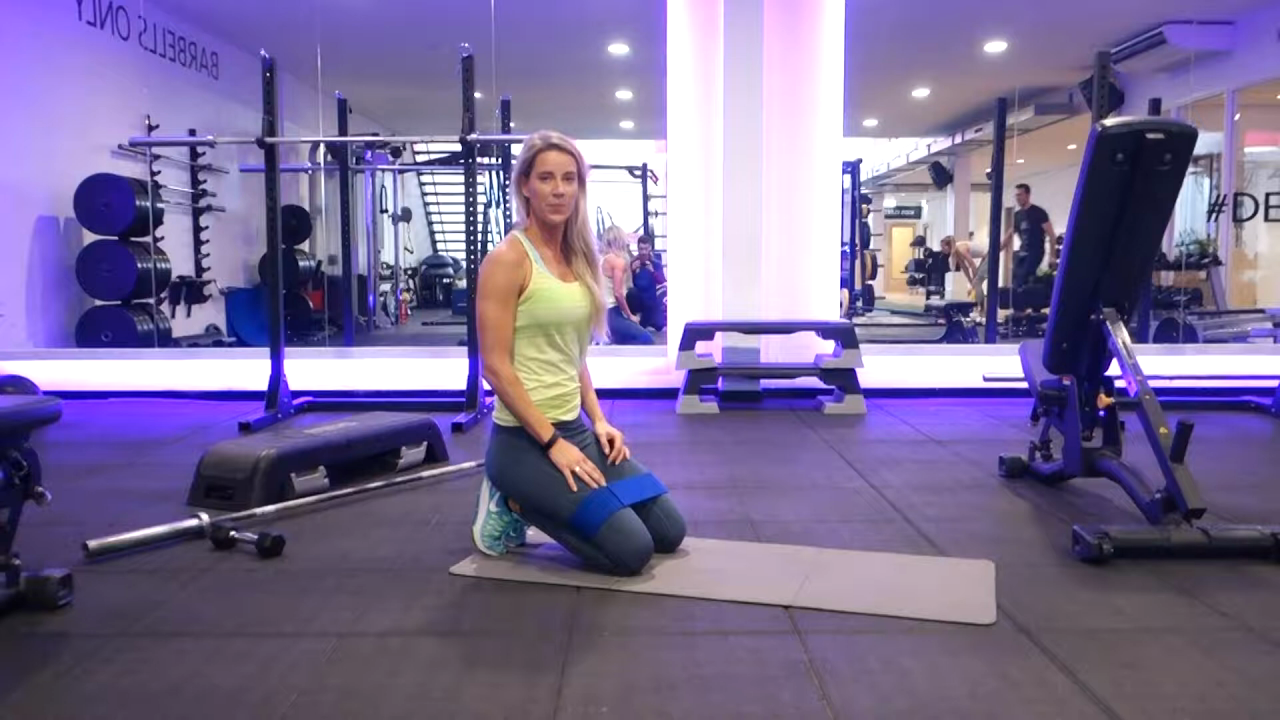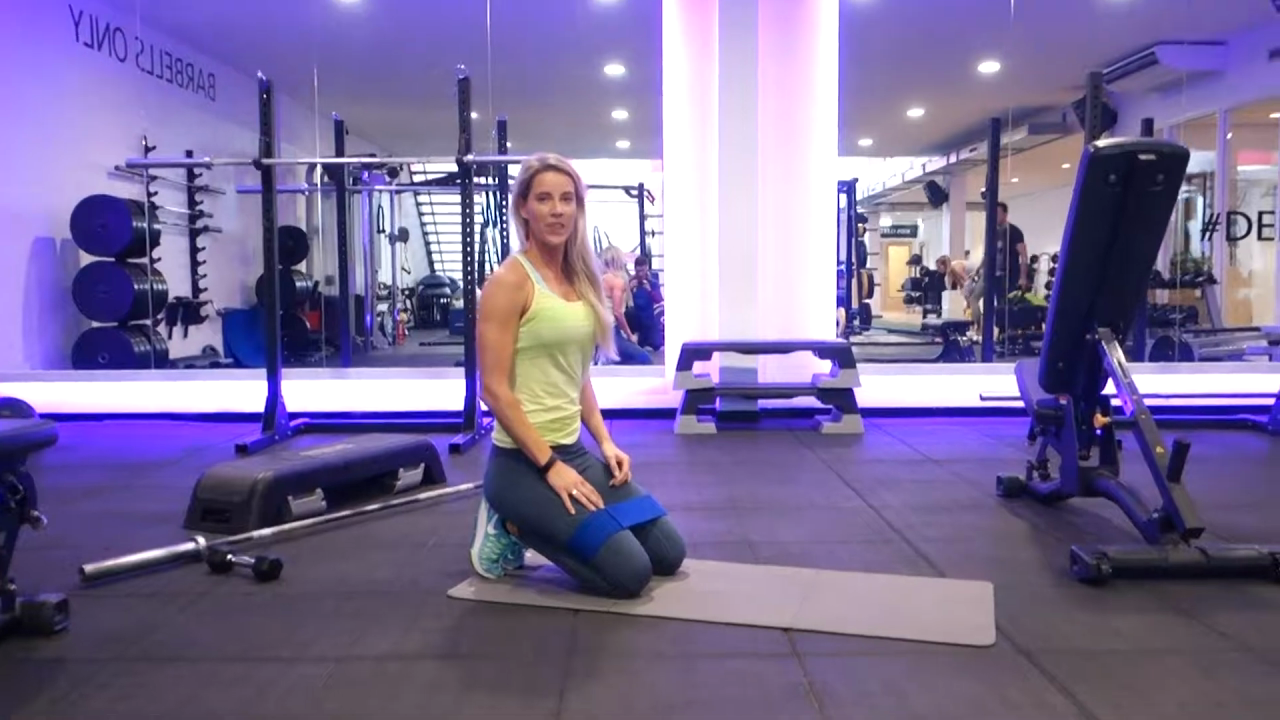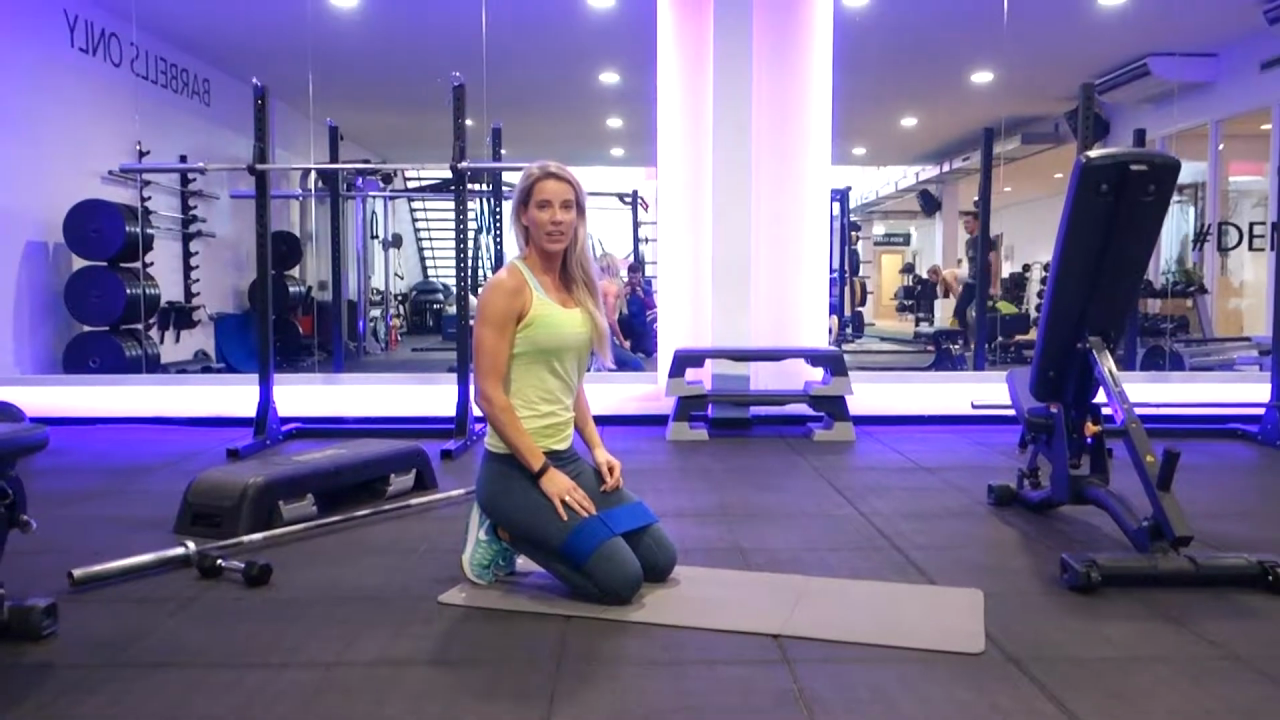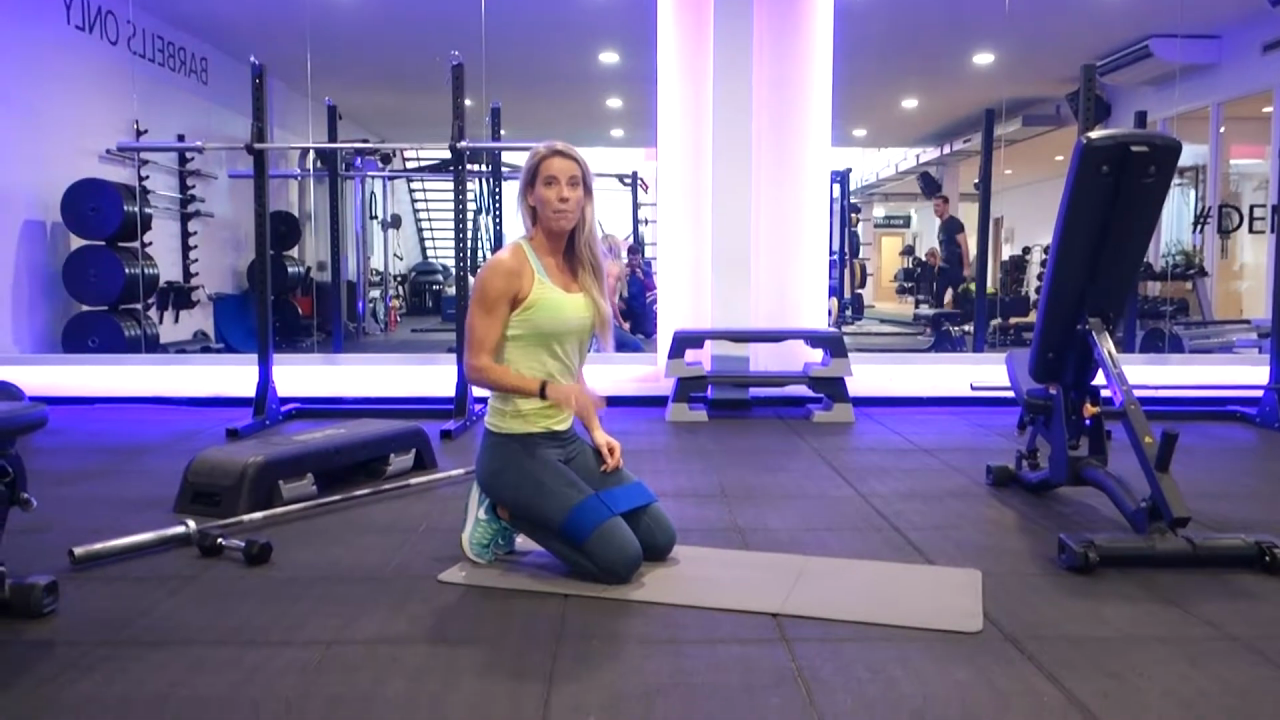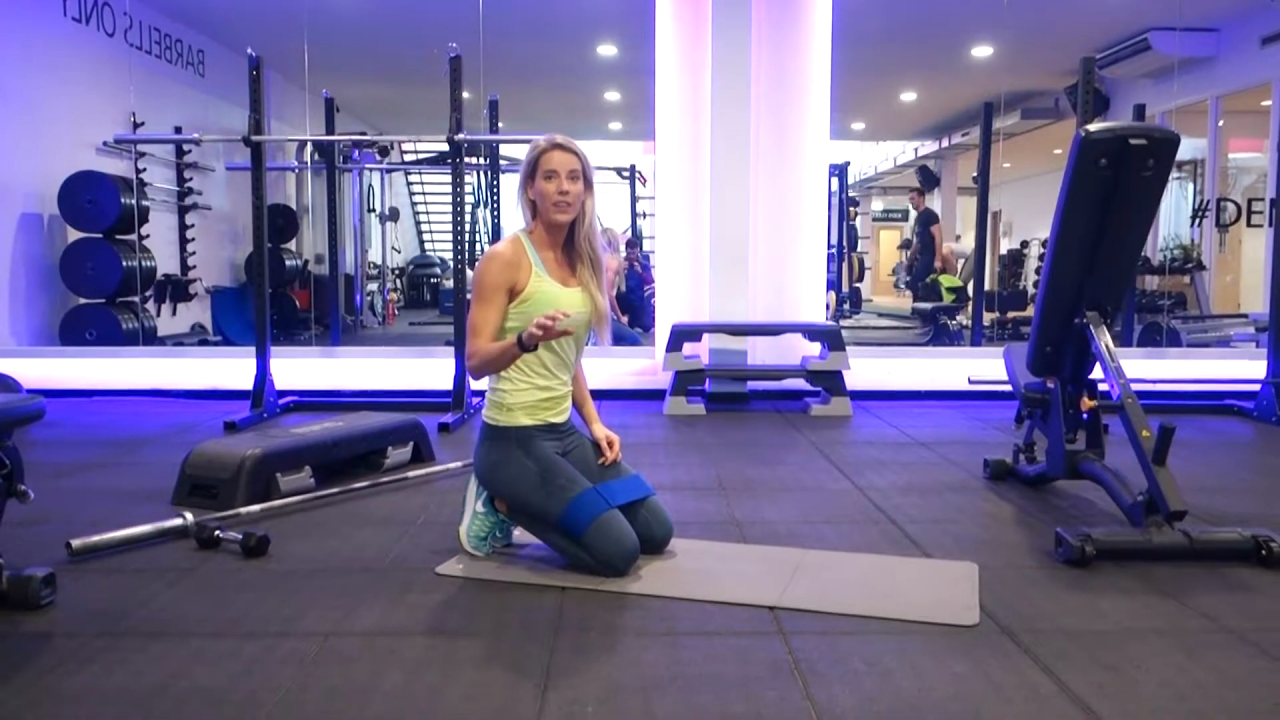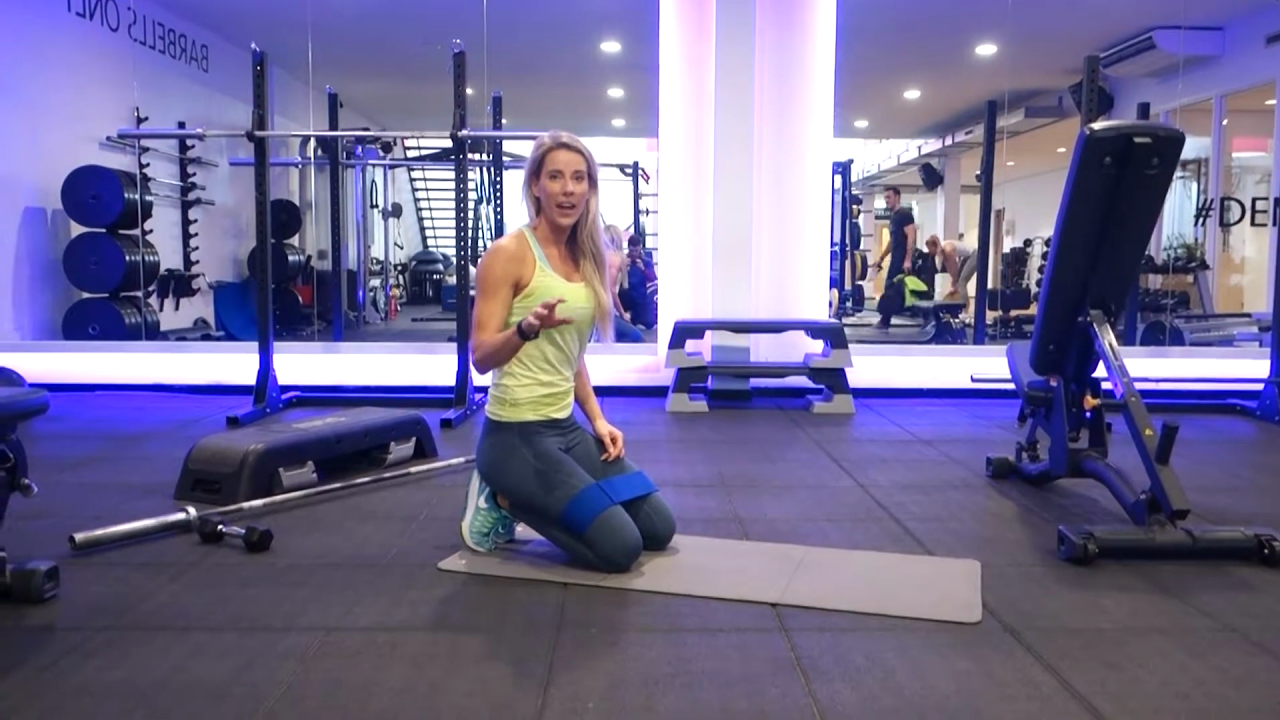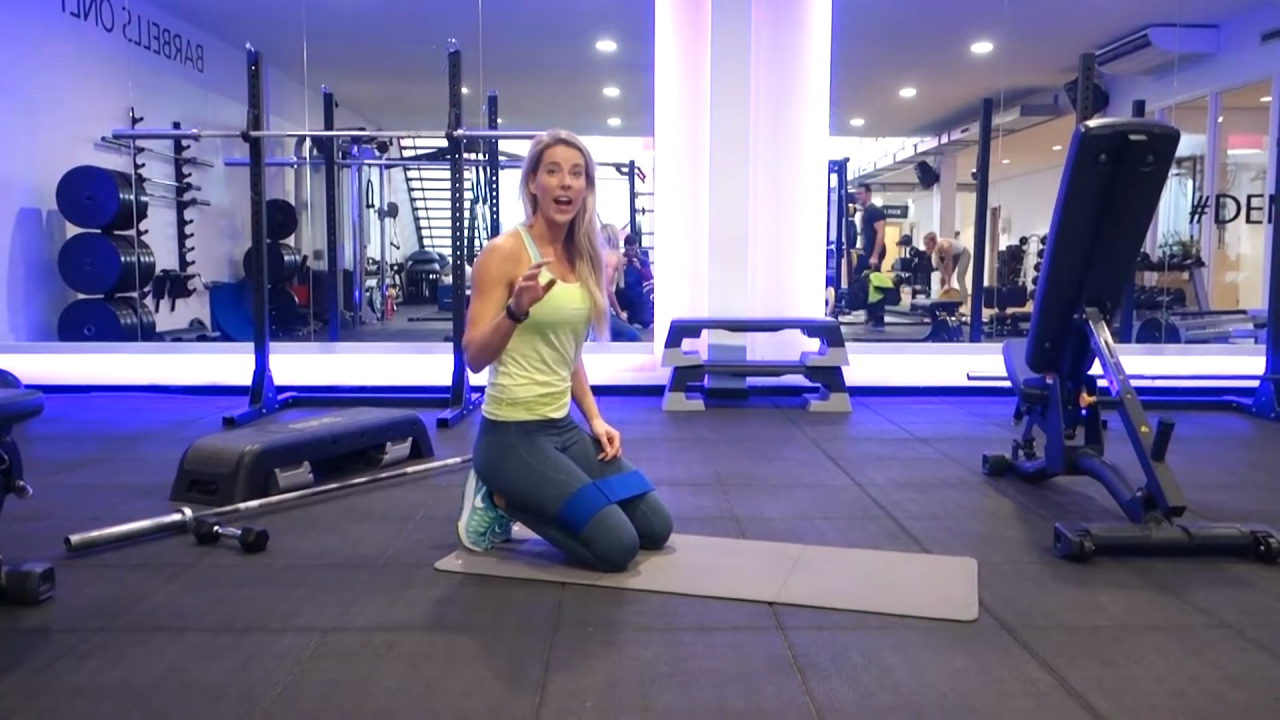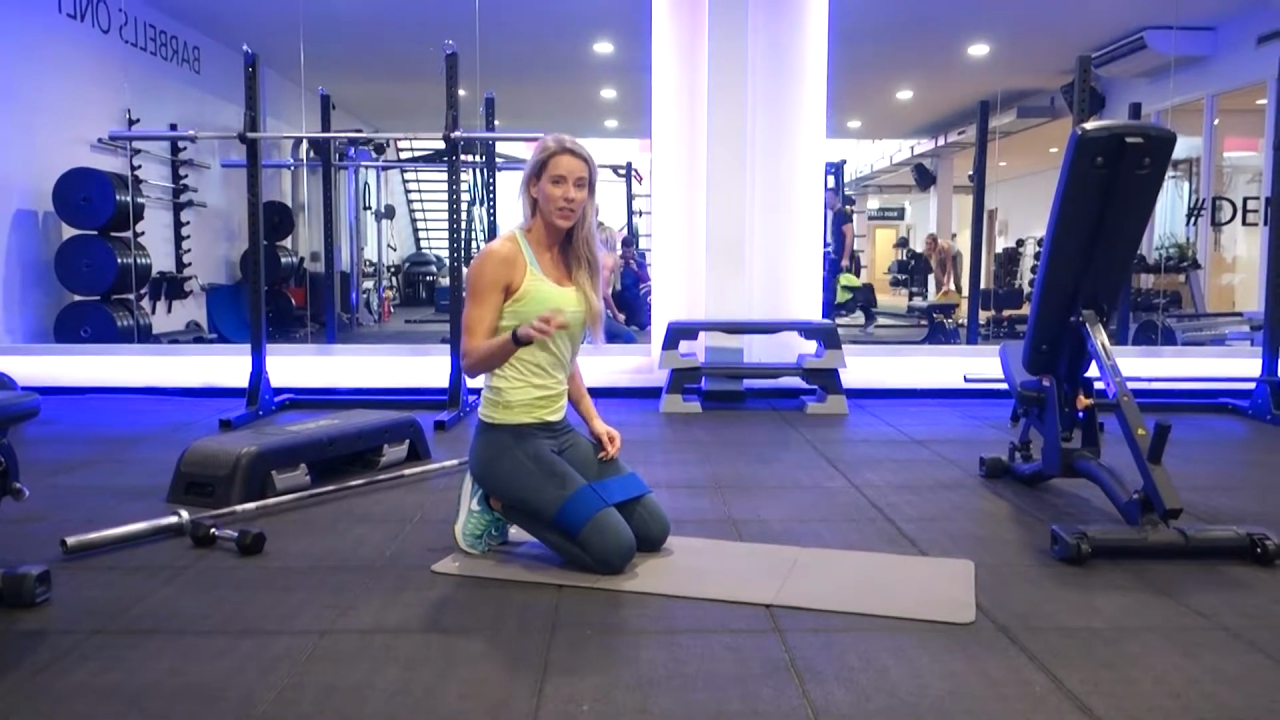
dt=0.3s
person 1, frame 1
left shoulder: (580, 257)
right shoulder: (507, 260)
right elbow: (496, 368)
left wrist: (597, 420)
right wrist: (552, 444)
left hip: (573, 428)
right hip: (525, 440)
left knee: (668, 531)
right knee: (630, 550)
left ankle: (534, 504)
right ankle: (513, 510)
person 1, frame 2
left shoulder: (580, 278)
right shoulder: (509, 281)
right elbow: (495, 390)
left wrist: (604, 441)
right wrist: (549, 467)
left hip: (573, 450)
right hip: (523, 463)
left knee: (668, 554)
right knee: (629, 573)
left ankle: (534, 525)
right ankle: (511, 531)
person 1, frame 3
left shoulder: (577, 285)
right shoulder: (507, 286)
right elbow: (489, 395)
left wrist: (596, 447)
right wrist: (542, 472)
left hip: (565, 456)
right hip: (515, 467)
left knee: (659, 560)
right knee: (620, 579)
left ankle: (522, 530)
right ankle: (503, 536)
person 1, frame 4
left shoulder: (583, 267)
right shoulder: (507, 267)
right elbow: (477, 367)
left wrist: (595, 429)
right wrist: (547, 390)
left hip: (563, 435)
right hip: (515, 446)
left knee: (659, 540)
right knee: (620, 559)
left ankle: (524, 507)
right ankle: (502, 514)
person 1, frame 5
left shoulder: (582, 261)
right shoulder: (504, 258)
right elbow: (476, 362)
left wrist: (594, 422)
right wrist: (527, 339)
left hip: (564, 432)
right hip: (511, 439)
left knee: (656, 532)
right knee: (617, 551)
left ankle: (524, 503)
right ankle: (500, 508)
person 1, frame 6
left shoulder: (586, 258)
right shoulder: (509, 253)
right elbow: (482, 357)
left wrist: (597, 419)
right wrist: (528, 327)
left hip: (567, 427)
right hip: (514, 435)
left knee: (659, 529)
right knee: (620, 547)
left ankle: (527, 497)
right ankle: (503, 503)
person 1, frame 7
left shoulder: (583, 258)
right shoulder: (504, 252)
right elbow: (474, 356)
left wrist: (594, 419)
right wrist: (517, 309)
left hip: (564, 428)
right hip: (511, 433)
left knee: (655, 528)
right knee: (616, 547)
left ankle: (524, 499)
right ankle: (499, 502)
person 1, frame 8
left shoulder: (578, 261)
right shoulder: (500, 256)
right elbow: (472, 361)
left wrist: (593, 420)
right wrist: (519, 334)
left hip: (560, 431)
right hip: (507, 438)
left knee: (652, 532)
right knee: (613, 550)
left ankle: (520, 499)
right ankle: (495, 505)
